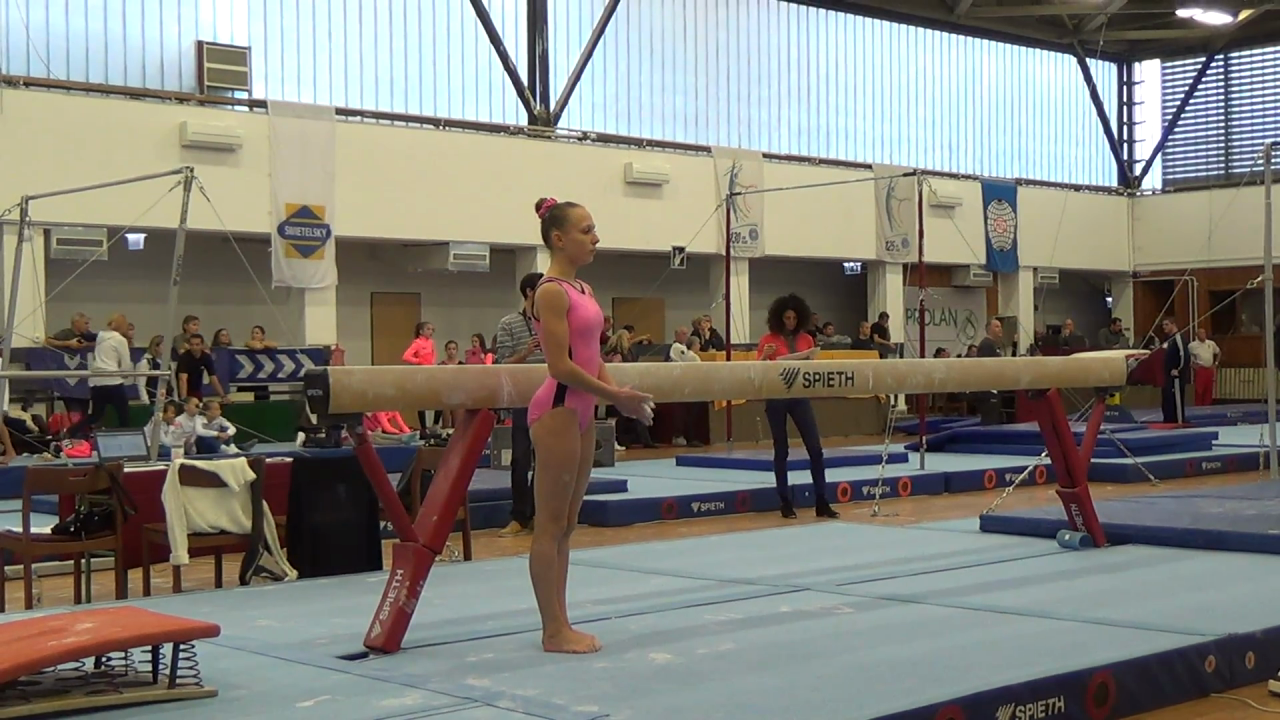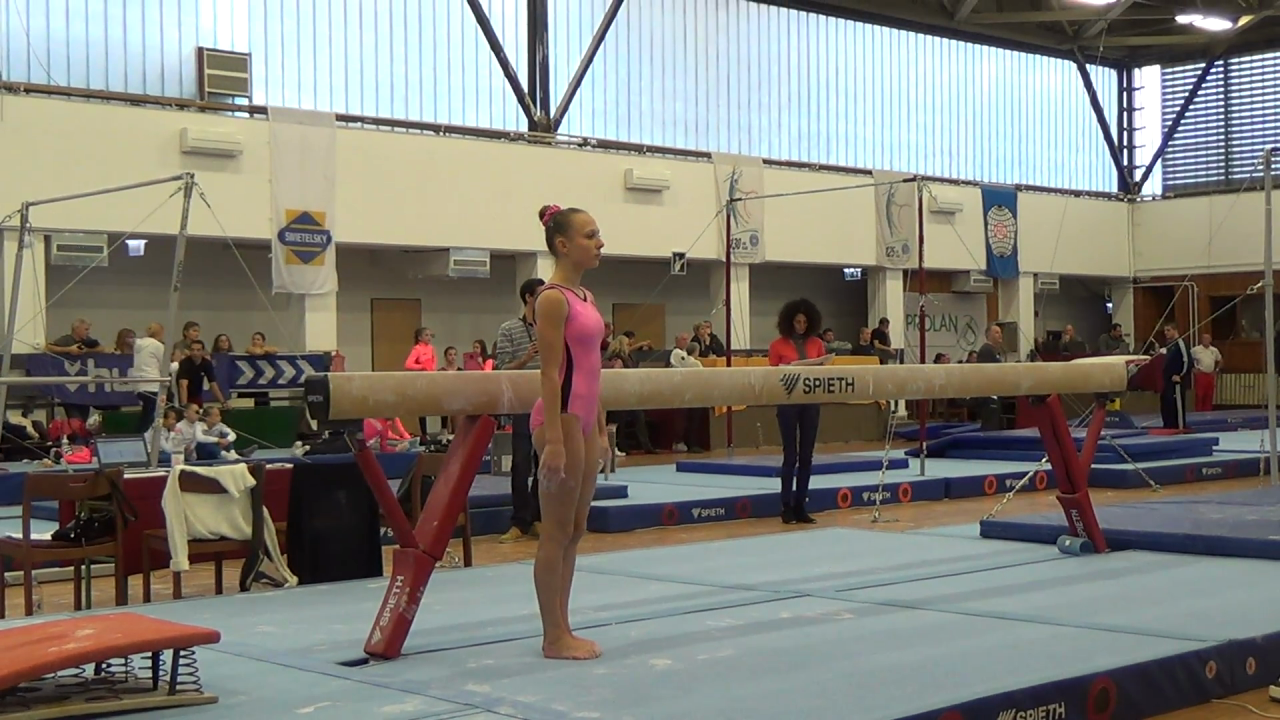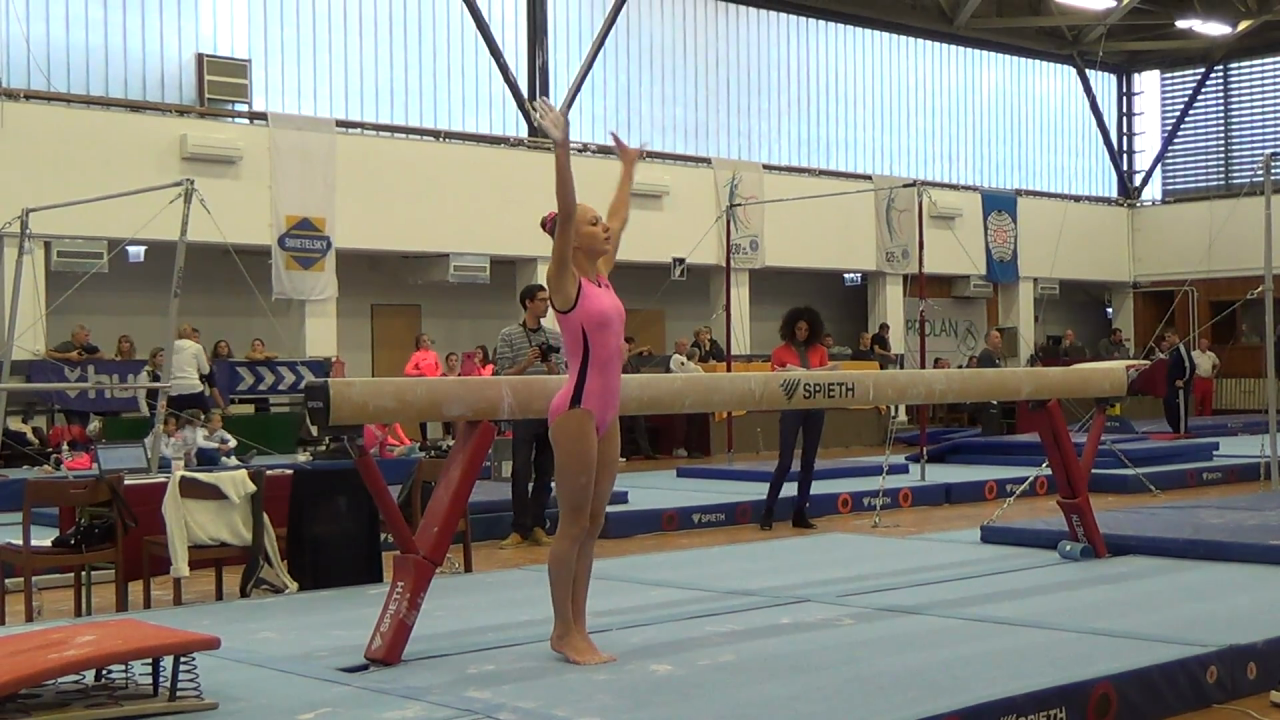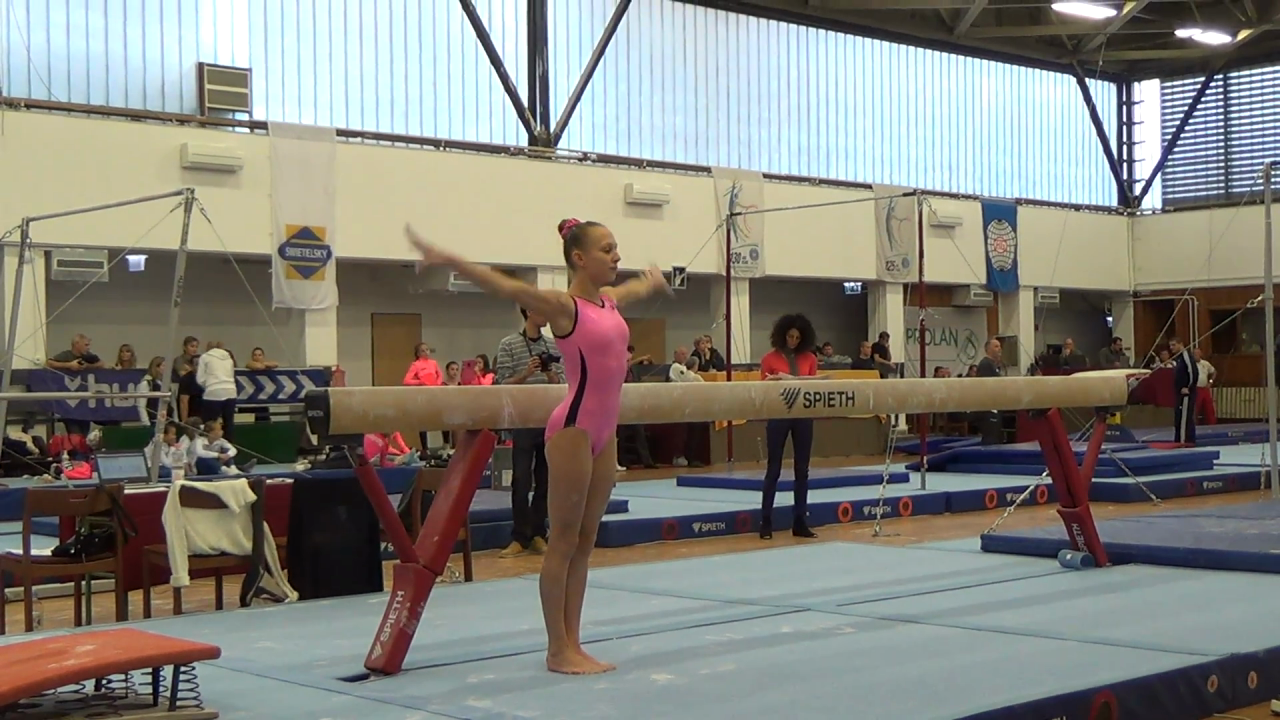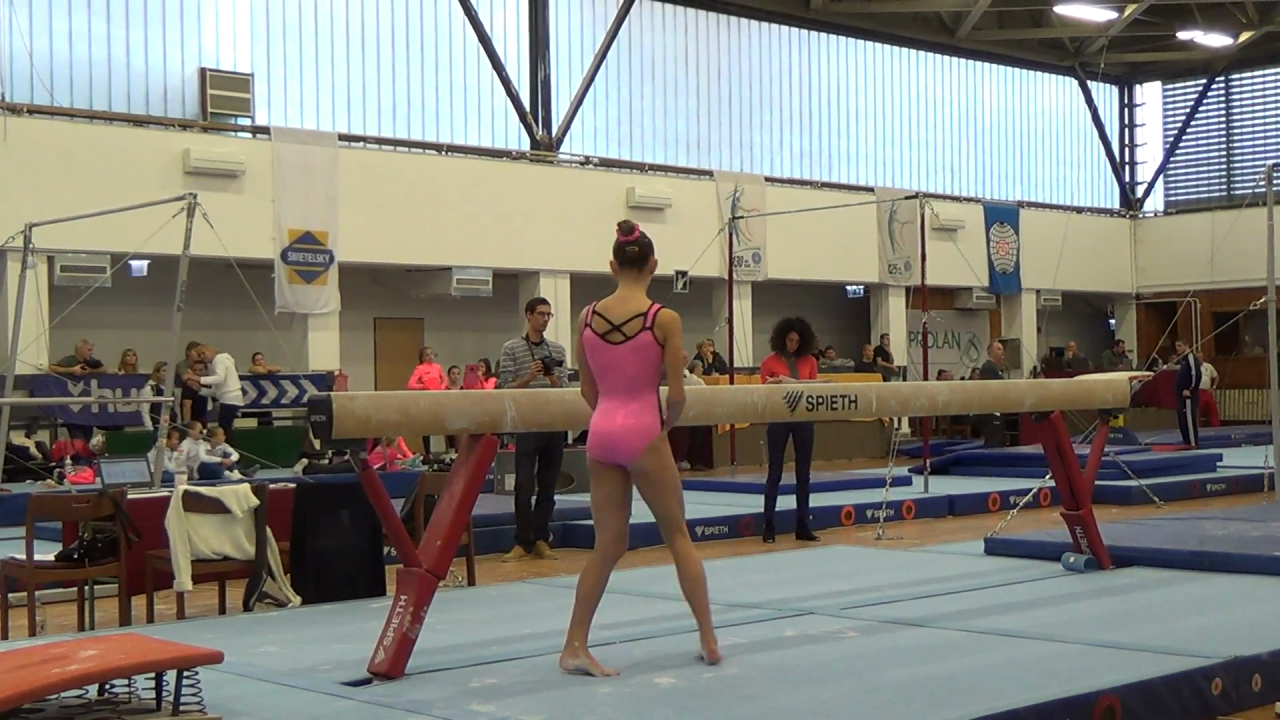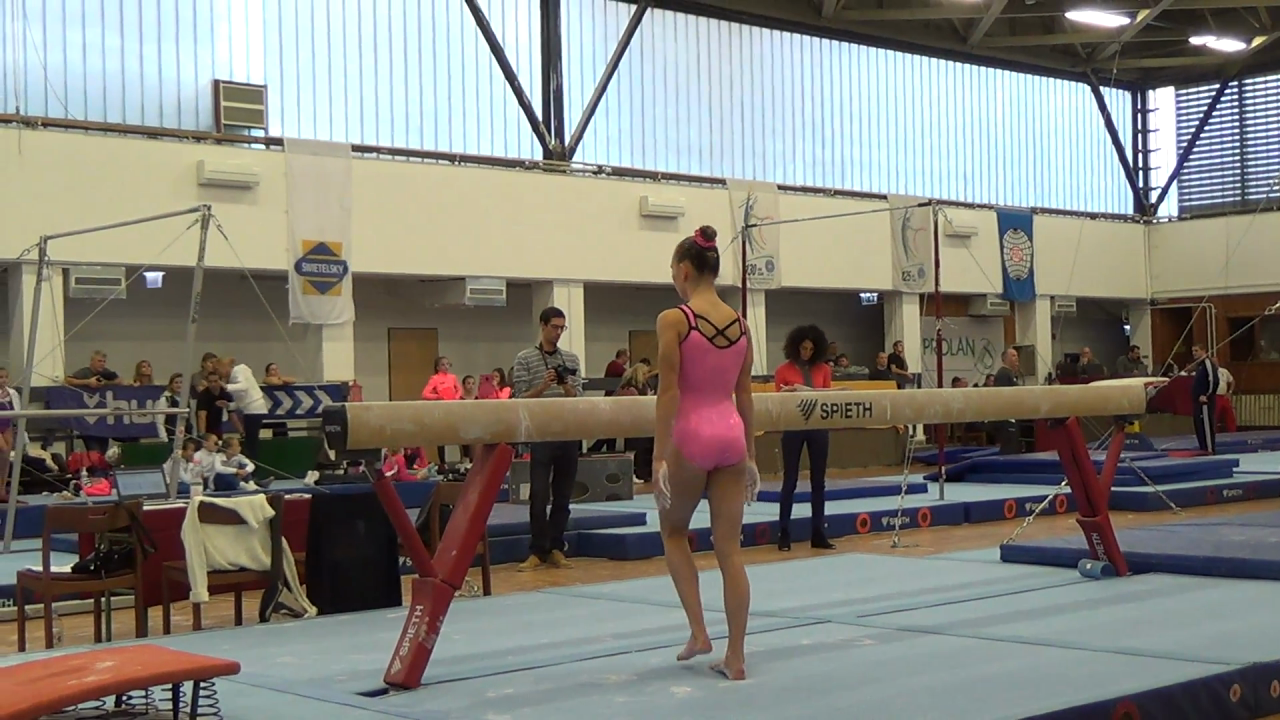
dt=0.7s
person 1, frame 1
left shoulder: (582, 289)
right shoulder: (552, 291)
right elbow: (560, 366)
left wrist: (620, 395)
right wrist: (615, 396)
left hip: (581, 414)
right hip: (557, 413)
left knee: (567, 526)
right knee: (550, 526)
left ankle: (563, 624)
right ankle: (553, 631)
person 1, frame 2
left shoulder: (585, 297)
right shoulder: (553, 299)
right elbow: (550, 375)
left wrist: (600, 430)
right wrist: (553, 441)
left hip: (584, 420)
right hip: (561, 419)
left knee: (574, 532)
right knee: (557, 532)
left ankle: (563, 630)
right ankle: (554, 636)
person 1, frame 3
left shoulder: (601, 277)
right shoulder: (565, 281)
left elbow: (618, 218)
right elbow: (566, 213)
left wrist: (628, 169)
right wrist: (561, 148)
left hip: (606, 414)
right hip: (577, 412)
left knee: (592, 526)
right knee: (573, 524)
left ankle: (576, 630)
right ankle: (566, 632)
person 1, frame 4
left shoulder: (606, 298)
right shoulder: (564, 305)
left elbow: (630, 287)
right elbow: (507, 286)
left wrist: (652, 280)
right wrist: (449, 258)
left hip: (604, 433)
right hip: (574, 429)
left knee: (585, 541)
right knee: (563, 541)
left ankle: (572, 643)
right ankle: (559, 648)
person 1, frame 5
left shoulder: (588, 316)
right shoulder: (666, 319)
left elbow: (588, 390)
right elbow: (679, 391)
right wrist: (665, 423)
left hip: (602, 435)
right hip: (643, 435)
left knee: (608, 544)
right knee: (678, 538)
left ankle: (575, 645)
right ankle: (709, 641)
person 1, frame 6
left shoulder: (674, 319)
right shoulder: (740, 324)
left elbow: (669, 392)
right elbow: (744, 396)
left wrist: (659, 457)
right wrist: (750, 456)
left hip: (692, 437)
right hip: (731, 437)
left knee: (673, 531)
right knee: (729, 550)
left ankle: (699, 630)
right ankle: (735, 656)
person 2, frame 1
right shoulder: (508, 324)
right elbow: (502, 365)
right wrist: (525, 354)
right knee: (520, 459)
left ankle: (537, 513)
right ankle: (520, 516)
person 2, frame 2
right shoulder: (508, 330)
right elbow: (502, 370)
right wrist: (525, 359)
right knee: (521, 466)
left ankle: (537, 519)
right ankle: (520, 522)
person 2, frame 3
left shoulder: (555, 336)
right shoulder: (508, 336)
left elbow: (561, 376)
right elbow: (502, 376)
left wrist: (552, 367)
right wrist: (525, 365)
left knee: (546, 472)
right knee: (521, 472)
left ankle: (538, 526)
right ankle: (520, 528)
person 2, frame 4
left shoulder: (555, 346)
right shoulder: (508, 345)
left elbow: (561, 387)
right elbow: (502, 385)
left wrist: (551, 376)
right wrist: (526, 374)
left knee: (545, 482)
right knee: (521, 482)
left ankle: (538, 535)
right ankle: (520, 537)
person 2, frame 5
left shoulder: (558, 350)
right shoulder: (511, 349)
left elbow: (564, 390)
right elbow: (506, 388)
left wrist: (553, 379)
right wrist: (529, 378)
left knee: (548, 486)
right knee: (524, 486)
left ankle: (541, 539)
right ankle: (523, 542)
person 2, frame 6
left shoulder: (572, 358)
right shoulder: (525, 358)
left elbow: (579, 399)
right elbow: (520, 398)
left wrist: (567, 388)
right wrist: (543, 387)
left knee: (563, 496)
right knee: (539, 496)
left ankle: (556, 548)
right ankle: (538, 551)
person 3, frame 1
left shoulder: (806, 339)
right shoulder: (768, 340)
right wrist: (765, 356)
left hip: (800, 396)
right hip: (776, 397)
left knee: (815, 449)
right knee: (781, 450)
left ankle: (822, 501)
right ankle: (786, 502)
person 3, frame 2
left shoulder: (817, 343)
right shoulder: (778, 345)
left hip: (811, 402)
right hip: (788, 402)
left knee: (807, 456)
right knee: (790, 456)
left ankle: (800, 507)
right ankle: (787, 507)
person 3, frame 3
left shoulder: (820, 351)
right shoulder: (780, 352)
right wrist: (782, 375)
left hip: (815, 407)
right hip: (791, 407)
left knee: (808, 462)
right knee: (785, 461)
left ankle: (800, 513)
right ankle: (768, 511)
person 3, frame 4
left shoulder: (809, 358)
right shoulder: (770, 359)
right wrist: (773, 381)
left hip: (803, 416)
right hip: (778, 416)
left knee: (802, 469)
right knee: (773, 469)
left ankle: (800, 522)
right ankle: (766, 522)
person 3, frame 5
left shoulder: (809, 361)
right shoulder: (770, 362)
right wrist: (773, 384)
left hip: (804, 419)
right hip: (778, 419)
left knee: (803, 473)
right knee: (775, 473)
left ankle: (803, 525)
right ankle: (768, 526)
person 3, frame 6
left shoulder: (823, 369)
right shoulder: (784, 370)
right wrist: (787, 393)
left hip: (818, 427)
right hip: (793, 427)
left knee: (818, 481)
right knee: (790, 481)
left ankle: (818, 534)
right ankle: (784, 534)
